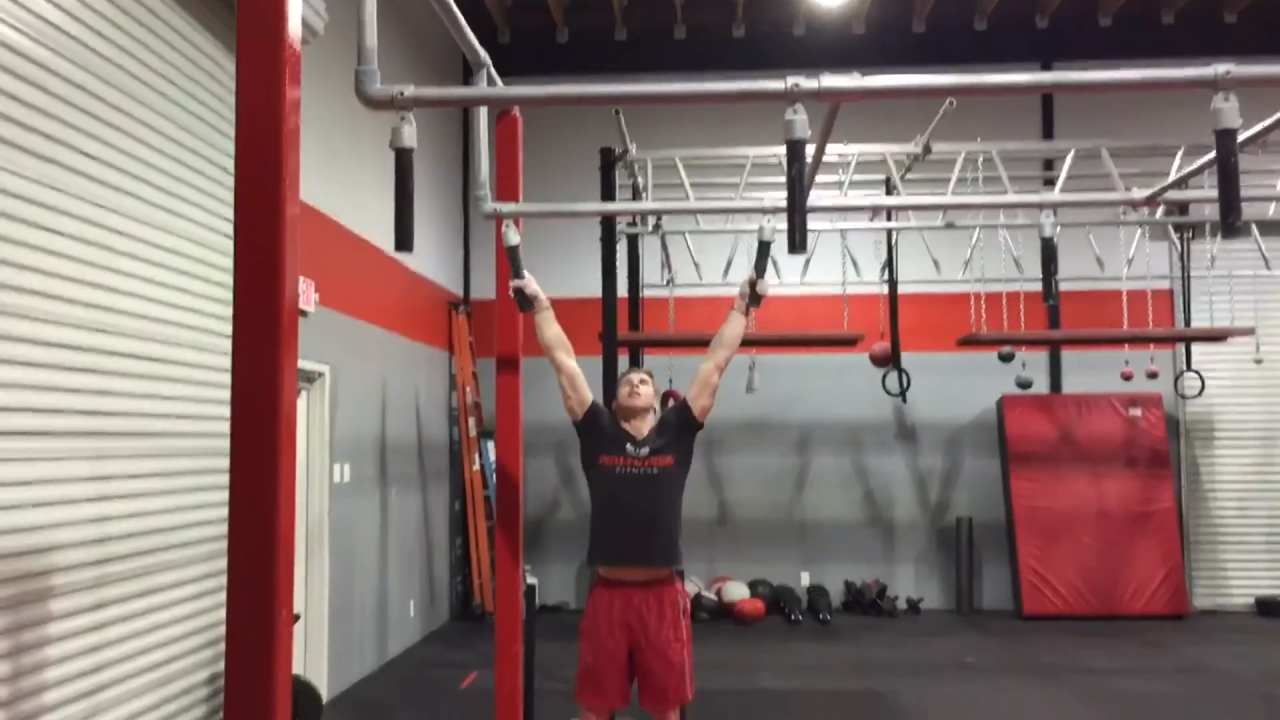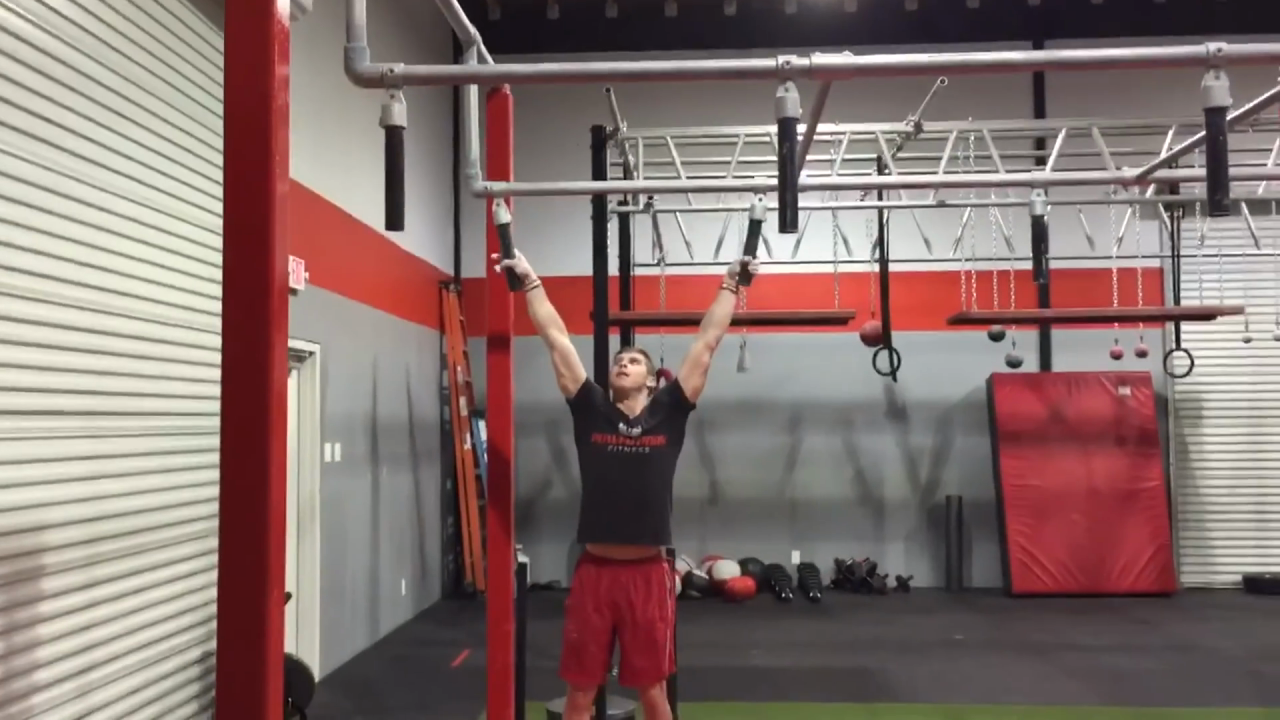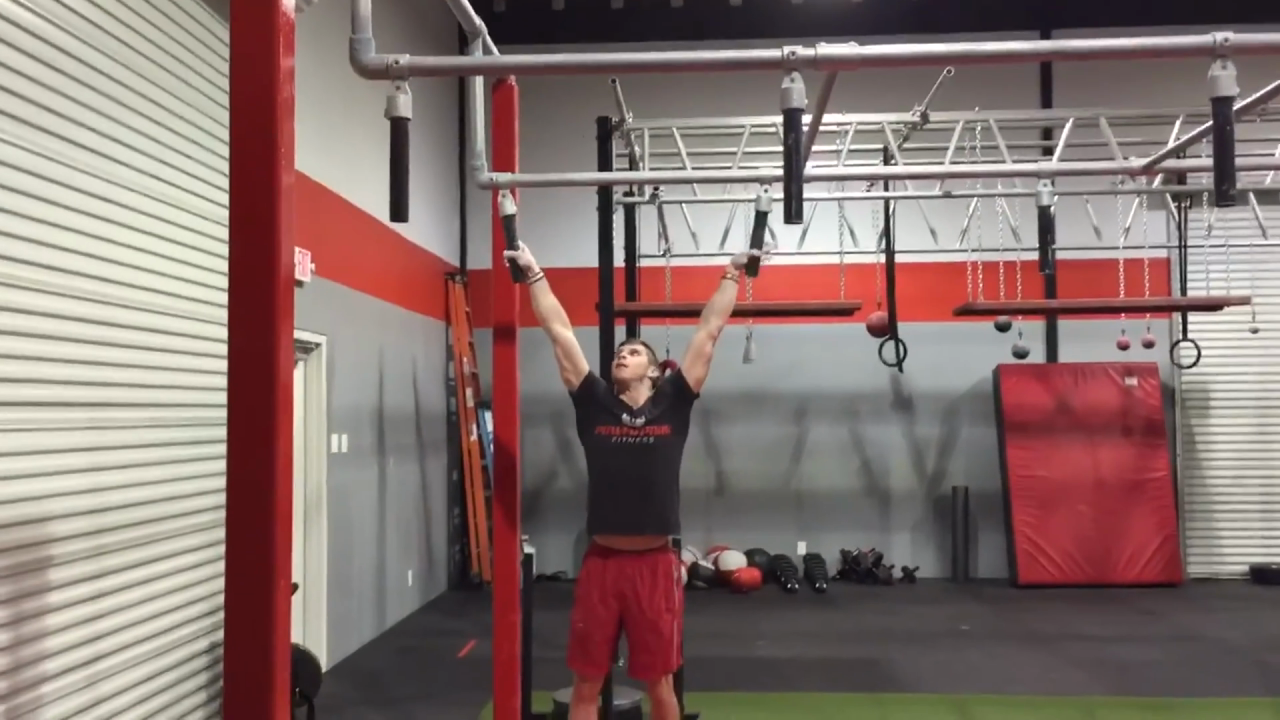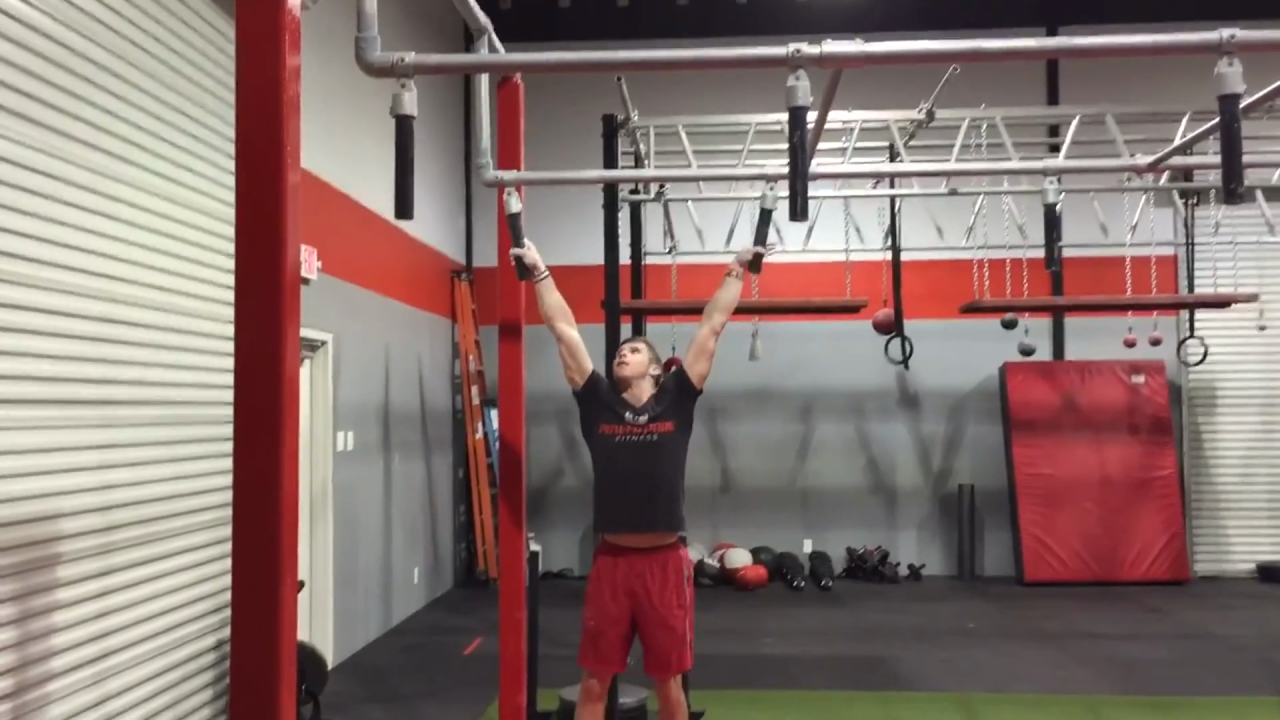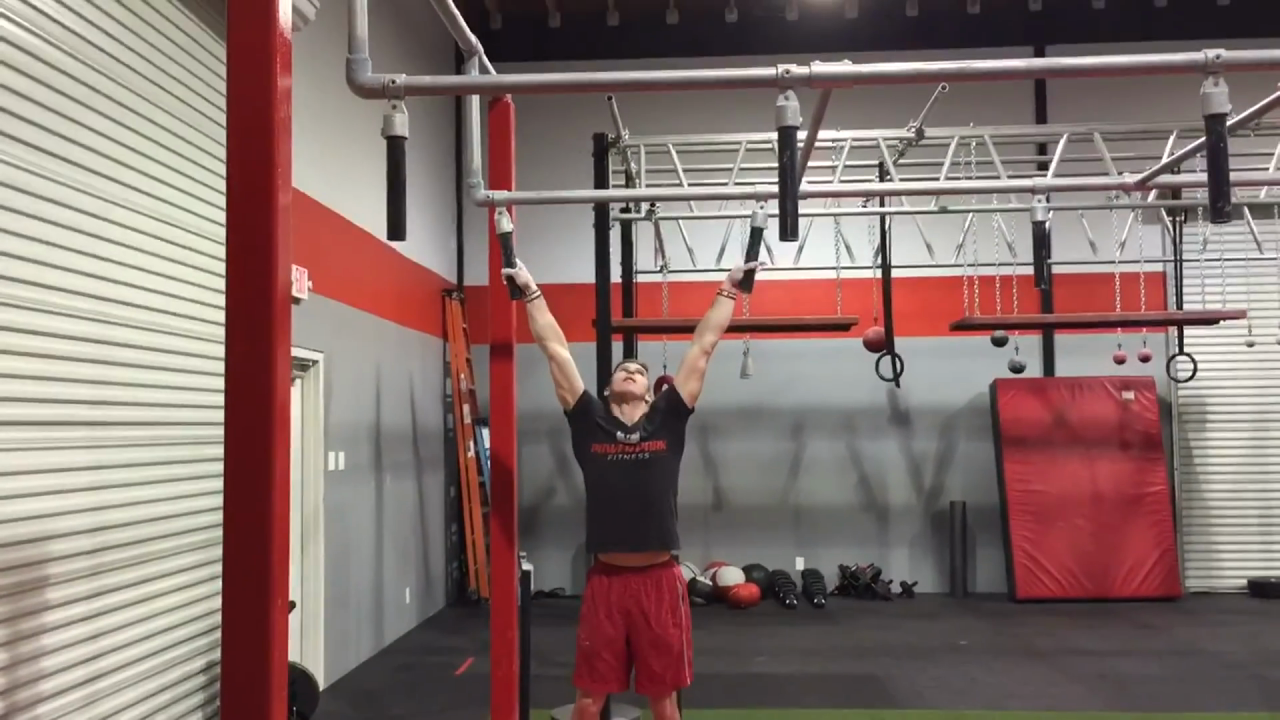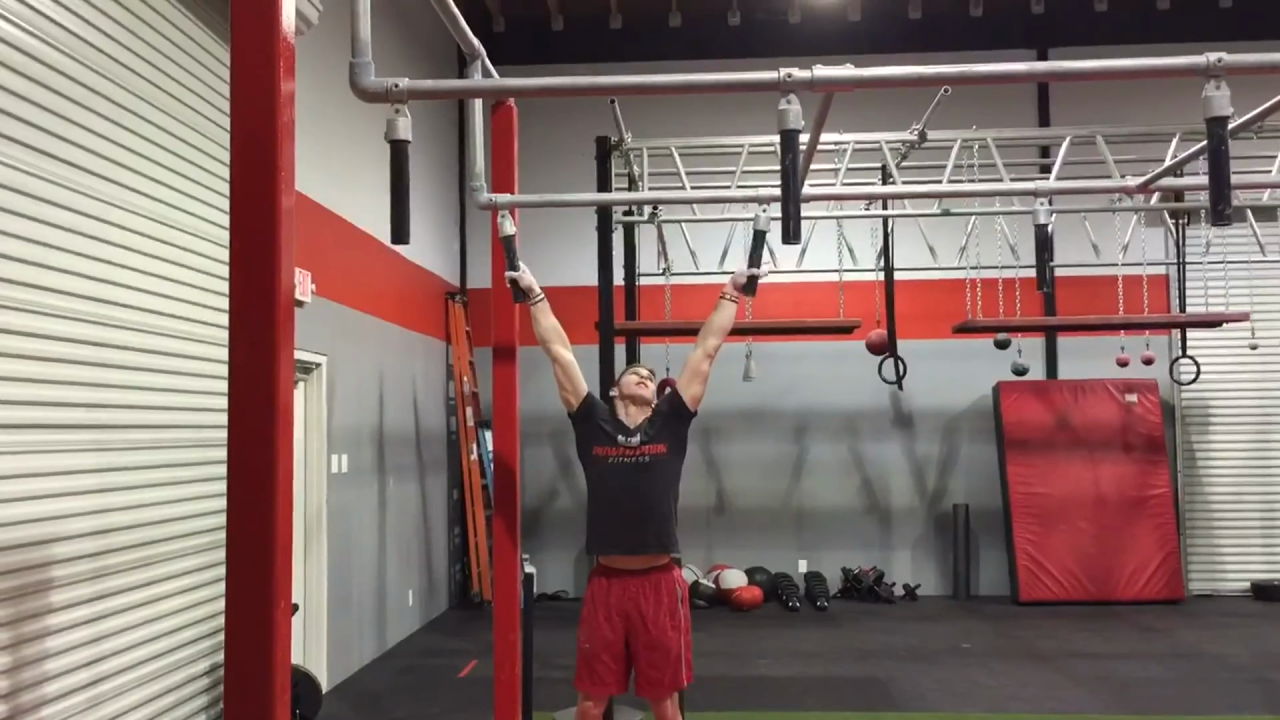
dt=0.2s
person 1, frame 1
left shoulder: (676, 433)
right shoulder: (598, 433)
left elbow: (716, 363)
right elbow: (564, 361)
left wrist: (740, 305)
right wrist: (539, 301)
left hip: (661, 594)
right hip: (608, 593)
person 1, frame 2
left shoulder: (669, 412)
right shoulder: (590, 410)
left elbow: (706, 341)
right elbow: (558, 341)
left wrist: (730, 283)
right wrist: (530, 279)
left hip: (647, 572)
right hip: (594, 571)
person 1, frame 3
left shoulder: (673, 404)
right shoulder: (594, 403)
left elbow: (709, 331)
right elbow: (560, 333)
left wrist: (733, 272)
right wrist: (533, 271)
left hip: (655, 563)
right hip: (602, 562)
left knee: (659, 680)
right knee: (586, 681)
person 1, frame 4
left shoulder: (676, 400)
right shoulder: (597, 401)
left elbow: (711, 326)
right elbow: (565, 331)
left wrist: (737, 268)
right wrist: (539, 270)
left hip: (665, 561)
right hip: (612, 561)
left knee: (668, 679)
right knee: (595, 681)
person 1, frame 5
left shoulder: (668, 420)
right shoulder: (589, 421)
left elbow: (703, 346)
right elbow: (556, 350)
left wrist: (729, 289)
right wrist: (530, 289)
left hip: (660, 580)
right hip: (606, 580)
person 1, frame 6
left shoulder: (671, 424)
right shoulder: (593, 423)
left elbow: (706, 350)
right elbow: (559, 352)
left wrist: (732, 293)
right wrist: (533, 292)
left hip: (659, 583)
right hip: (606, 583)
